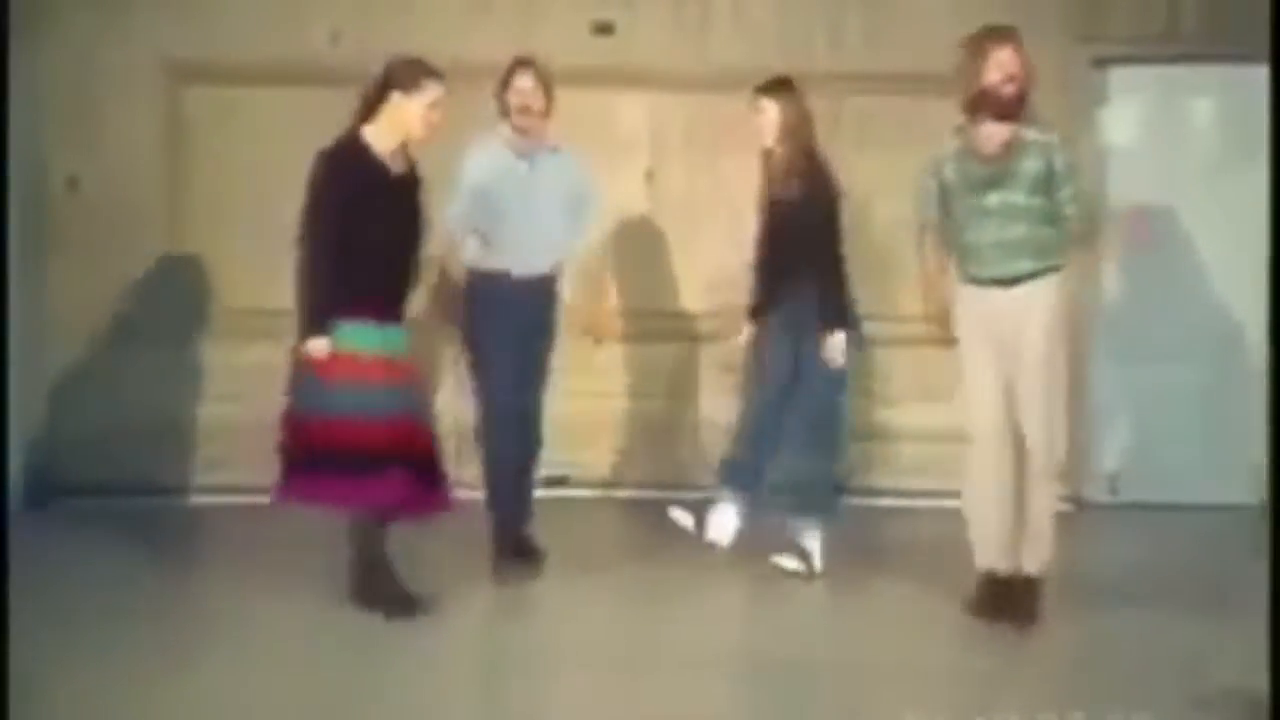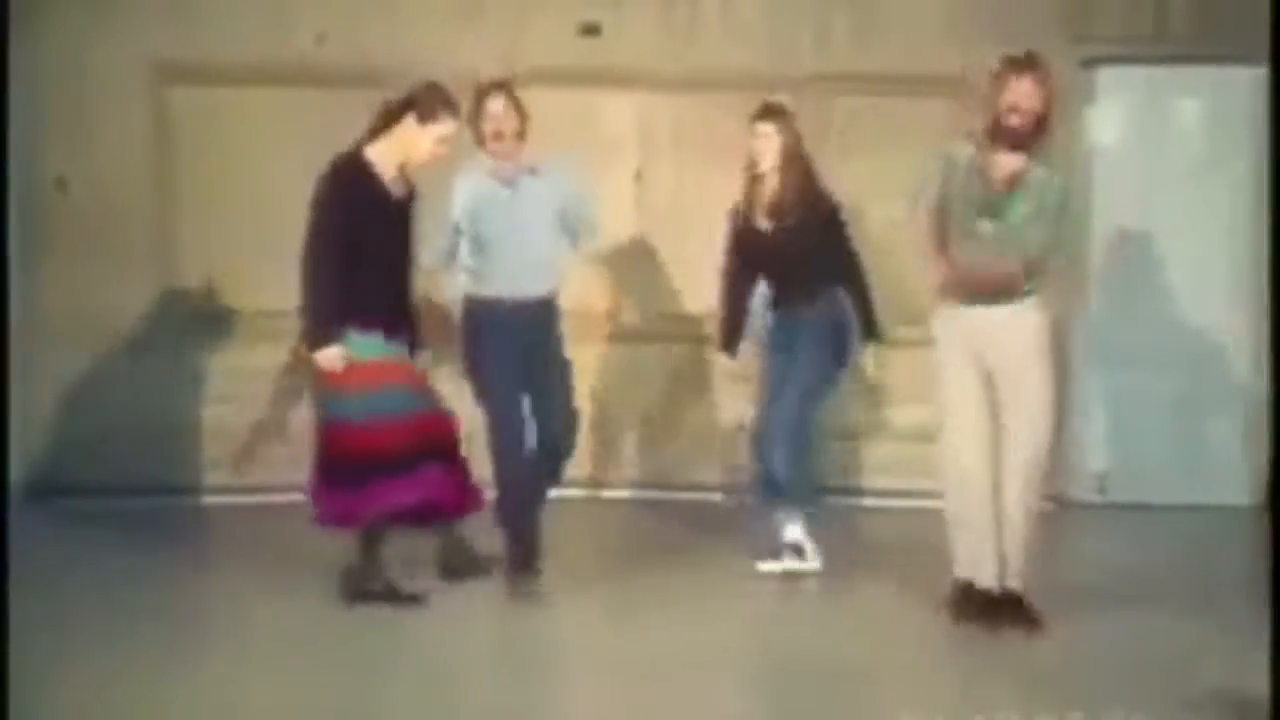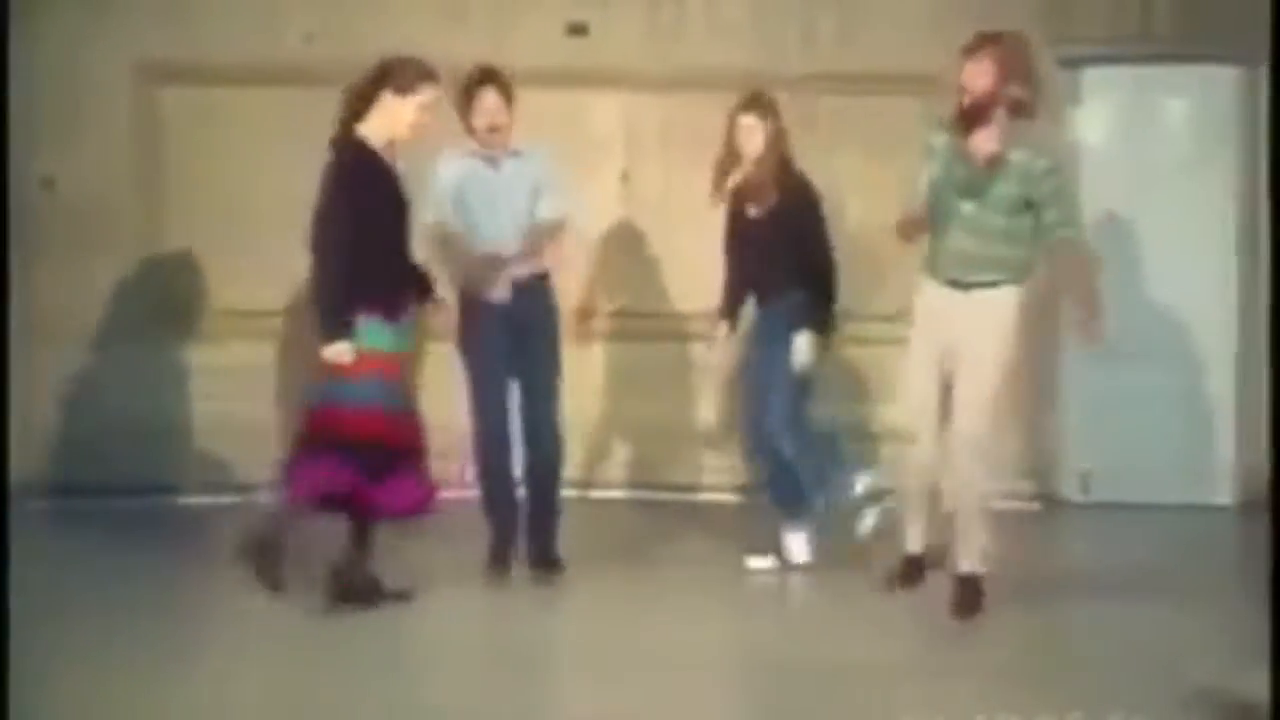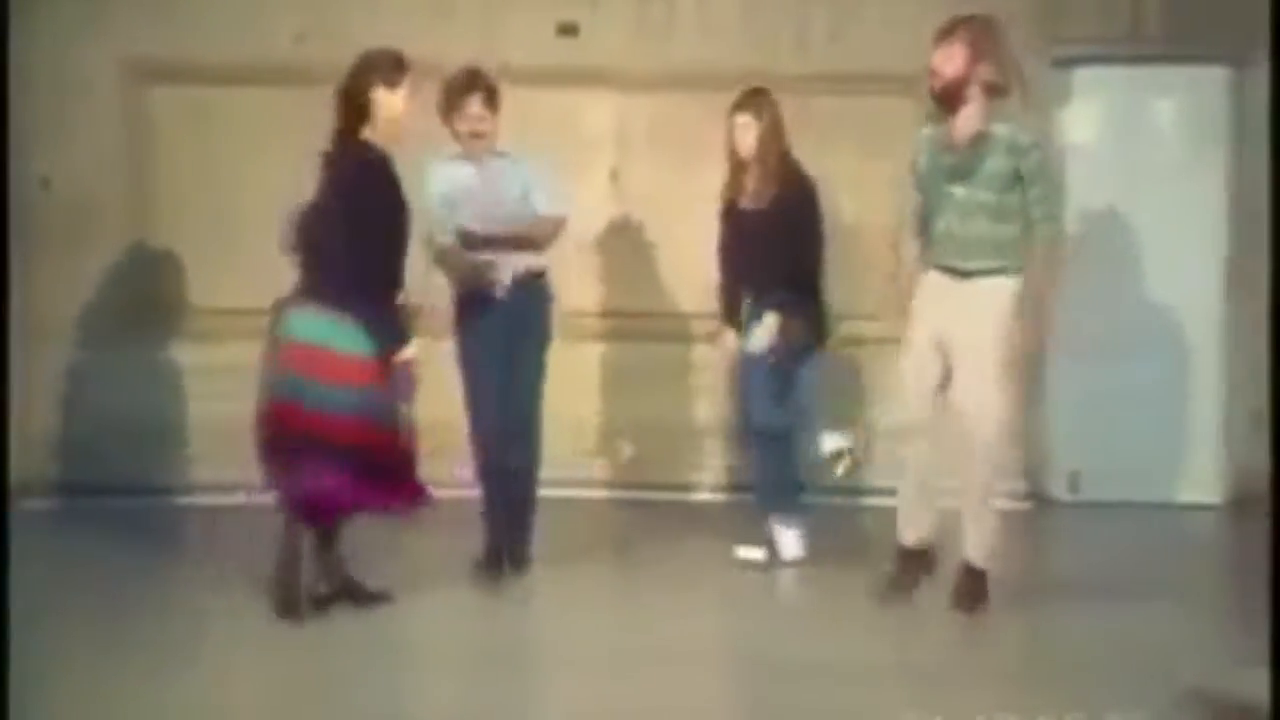
dt=0.3s
person 1, frame 1
left shoulder: (1045, 146)
right shoulder: (950, 153)
left elbow: (1071, 221)
right elbow: (933, 229)
right wrist: (937, 286)
left hip: (1036, 296)
right hip: (974, 300)
left knee: (1041, 432)
right knee: (987, 430)
left ankle: (1028, 571)
right ankle: (995, 570)
person 1, frame 2
left shoulder: (1048, 183)
right shoulder: (960, 158)
left elbow: (1024, 265)
right elbow: (934, 213)
left wrist: (963, 271)
right wrist: (934, 254)
left hip: (1016, 320)
right hip: (957, 315)
left knee: (1028, 447)
right knee: (963, 441)
left ankle: (1008, 584)
right ankle: (972, 579)
person 1, frame 3
left shoulder: (1034, 164)
right shoulder: (941, 144)
left elbow: (1067, 241)
left wrist: (1089, 316)
right wrist: (912, 222)
left hip: (993, 306)
right hip: (935, 297)
left knee: (969, 436)
right knee: (920, 427)
left ankle: (970, 570)
right ankle: (915, 546)
person 1, frame 4
left shoulder: (1019, 144)
right shoulder: (928, 140)
left elbow: (1044, 233)
left wrist: (1034, 308)
right wrist: (908, 285)
left hip: (991, 295)
right hip: (936, 293)
left knee: (984, 429)
right knee: (916, 417)
left ankle: (976, 560)
right ankle: (914, 542)
person 2, frame 1
left shoulder: (407, 172)
right shoulder: (341, 162)
right elbow: (316, 247)
right wrist: (316, 326)
left hip: (385, 325)
right hip: (347, 325)
left knee: (394, 445)
right knee: (363, 444)
left ankle: (369, 569)
right ankle: (372, 569)
person 2, frame 2
left shoulder: (402, 187)
right shoulder: (346, 178)
right elbow: (320, 260)
left wrist: (406, 338)
right wrist: (321, 336)
left hip: (386, 339)
right hip: (353, 340)
left knee: (391, 449)
right knee: (379, 448)
left ankle: (369, 571)
person 2, frame 3
left shoulder: (377, 163)
right shoulder: (356, 163)
right elbow: (333, 248)
left wrist: (419, 285)
right wrist: (336, 330)
left hip: (382, 322)
right hip: (359, 326)
left knee: (381, 443)
right knee: (358, 438)
left ankle: (357, 572)
right ankle: (276, 537)
person 2, frame 4
left shoulder: (355, 161)
right shoulder: (364, 166)
right elbow: (360, 260)
right wrist: (394, 334)
left hip: (327, 319)
right hip: (338, 324)
left knee: (337, 448)
right knee: (329, 443)
left ankle: (328, 572)
right ankle: (295, 563)
person 3, frame 1
left shoulder: (568, 163)
right shoulder: (480, 157)
left elbow: (585, 230)
right elbow: (453, 229)
left hip: (539, 294)
right hip: (490, 293)
left knee: (527, 415)
right knee: (499, 412)
left ankle: (516, 527)
right ankle: (504, 535)
person 3, frame 2
left shoulder: (555, 180)
right shoulder: (465, 187)
left elbow: (587, 238)
right elbow: (439, 257)
left hip: (541, 316)
right hip: (488, 319)
left knee: (561, 428)
right knee: (508, 435)
left ankle: (522, 509)
right ankle: (520, 547)
person 3, frame 3
left shoulder: (535, 164)
right shoulder: (450, 168)
left elbow: (552, 225)
right elbow: (443, 231)
left wrist: (516, 259)
right wrist: (479, 274)
left hip: (533, 294)
right hip: (480, 299)
left knee: (543, 417)
right knee: (491, 421)
left ankle: (542, 541)
right ankle: (501, 538)
person 3, frame 4
left shoulder: (523, 168)
right shoulder: (441, 175)
left elbow: (551, 225)
right elbow: (442, 247)
left wrist: (505, 232)
right wrist: (477, 266)
left hip: (526, 297)
right hip: (477, 303)
left knee: (521, 415)
right knee: (487, 421)
left ankle: (516, 536)
right ankle: (499, 538)
person 4, frame 1
left shoulder: (811, 180)
right shoulder: (779, 179)
left elbow: (828, 256)
left wrist: (837, 324)
right wrist: (756, 315)
left hip: (820, 316)
right hip: (784, 315)
left knee: (812, 422)
right knee: (762, 414)
left ankle: (810, 540)
right ankle: (723, 517)
person 4, frame 2
left shoulder: (813, 203)
right shoulder: (746, 213)
left elbow: (848, 268)
right elbow: (737, 280)
left wrist: (869, 333)
right wrist: (729, 343)
left hip: (823, 322)
right hip: (784, 324)
left knee: (781, 425)
right knee: (775, 430)
left ankle: (793, 531)
right ankle: (795, 541)
person 4, frame 3
left shoulder: (795, 191)
right shoulder: (739, 196)
left elbow: (819, 262)
left wrist: (809, 327)
right wrist: (728, 314)
left hip: (798, 317)
right hip: (767, 317)
left knee: (780, 421)
right knee: (759, 430)
right ankle: (795, 539)
person 4, frame 4
left shoulder: (795, 187)
right shoulder: (736, 191)
left elbow: (808, 261)
left wrist: (780, 316)
right wrist: (729, 320)
left hip: (793, 316)
right hip: (758, 319)
left knee: (761, 407)
right knee: (760, 419)
left ankle: (810, 454)
right ankle: (787, 533)
